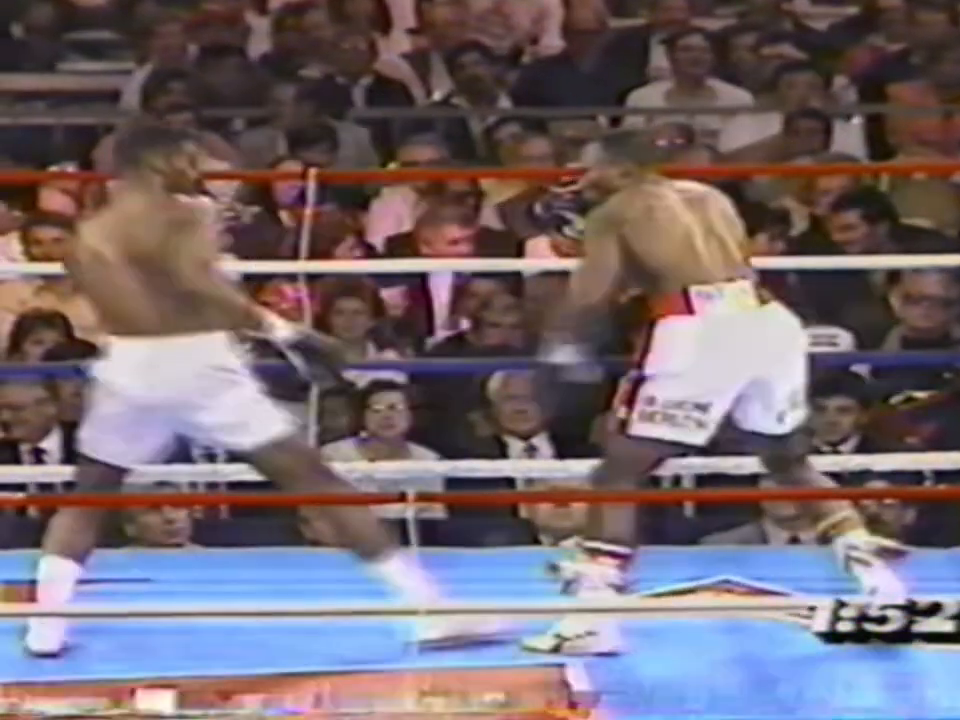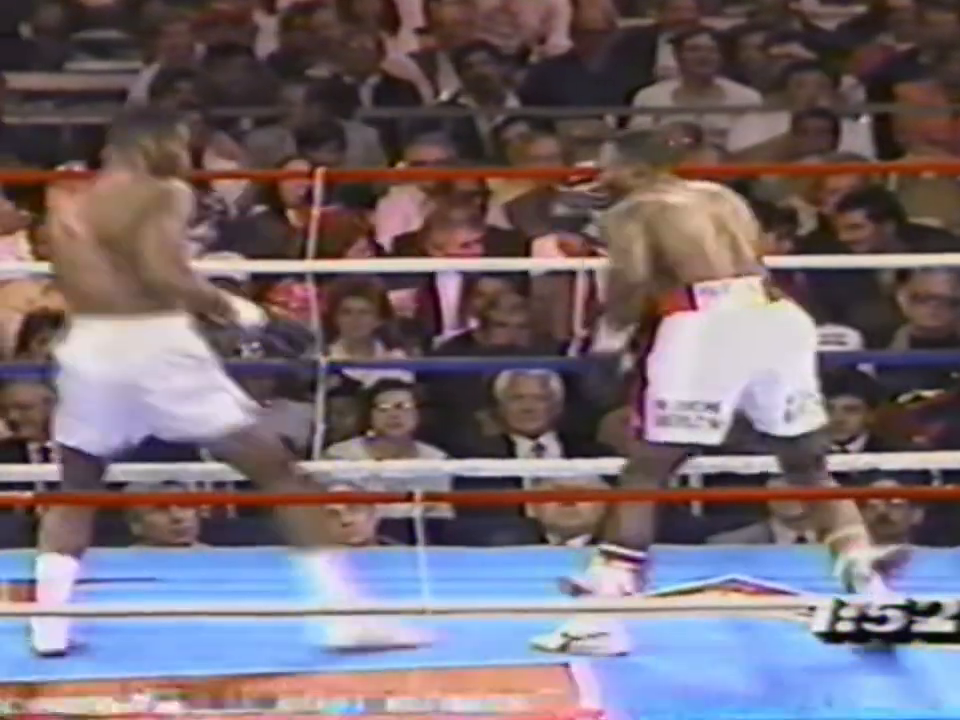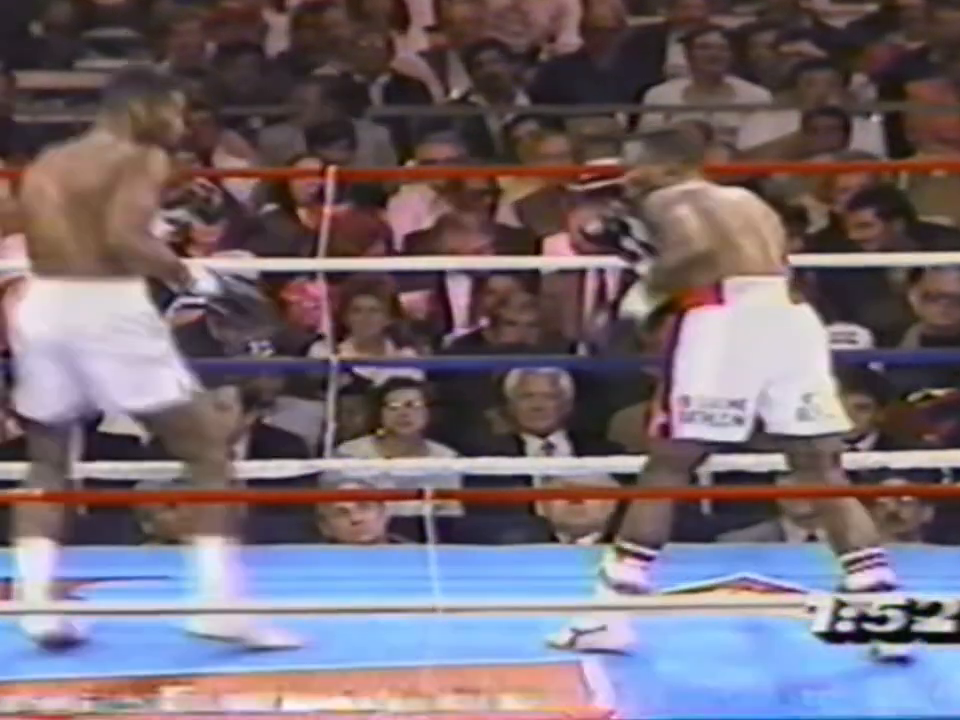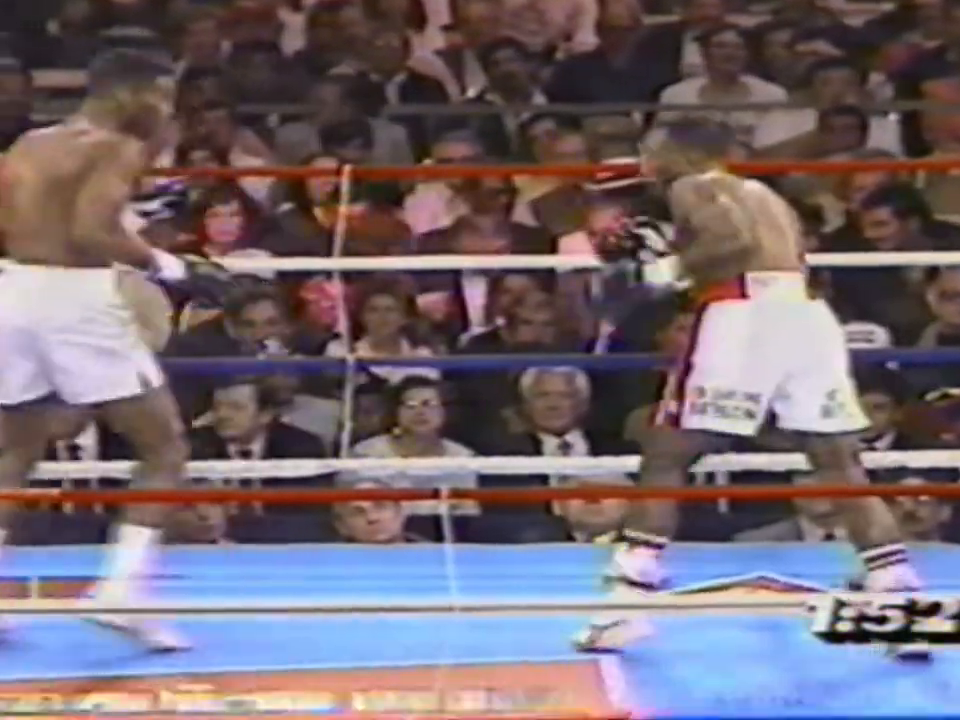
dt=0.1s
person 1, frame 1
left shoulder: (84, 237)
right shoulder: (189, 213)
right elbow: (198, 283)
right wrist: (281, 330)
left hip: (126, 371)
right hip: (203, 367)
left knee: (86, 498)
right knee: (322, 488)
left ankle: (47, 623)
right ankle: (433, 611)
person 1, frame 2
left shoulder: (63, 211)
right shoulder: (165, 195)
right elbow: (165, 274)
right wrist: (241, 311)
left hip: (89, 356)
right hip: (163, 351)
left knee: (75, 490)
right knee: (281, 476)
left ankle: (52, 620)
right ankle: (348, 616)
person 1, frame 3
left shoulder: (42, 166)
right shoulder: (139, 159)
right elbow: (125, 242)
right wrist: (197, 277)
left hip: (42, 312)
right hip: (110, 317)
left knee: (46, 469)
right knee: (209, 453)
left ankle: (39, 606)
right ankle: (220, 605)
person 1, frame 4
right shoulder: (116, 150)
right elbow: (91, 231)
left wrist: (143, 219)
right wrist: (164, 262)
right hip: (78, 304)
right knee: (165, 450)
right ankle: (122, 593)
person 2, frame 1
left shoulder: (615, 214)
right shoulder: (709, 197)
left elbow: (589, 296)
left wrist: (560, 352)
left hip: (693, 335)
right hip: (759, 319)
left knee: (618, 474)
right knee: (790, 465)
left ankle: (591, 618)
right ankle: (873, 569)
person 2, frame 2
left shoulder: (632, 211)
right shoulder: (726, 198)
left elbow: (632, 277)
left wrist: (610, 333)
left hip: (702, 329)
right hip: (776, 320)
left knee: (644, 473)
right knee: (809, 469)
left ankle: (605, 616)
right ankle: (872, 592)
person 2, frame 3
left shoulder: (665, 199)
right shoulder: (750, 203)
left elbow: (695, 246)
left wrist: (643, 293)
right wrist: (641, 243)
left hip: (723, 325)
right hip: (791, 321)
left knee: (665, 470)
right knee: (824, 474)
left ankle: (611, 612)
person 2, frame 4
left shoulder: (691, 189)
right shoulder: (765, 197)
left elbow: (731, 238)
left wrist: (671, 268)
right wrist: (670, 254)
left hip: (743, 322)
right hip: (809, 318)
left knee: (664, 459)
right knee: (843, 471)
left ankle: (626, 605)
